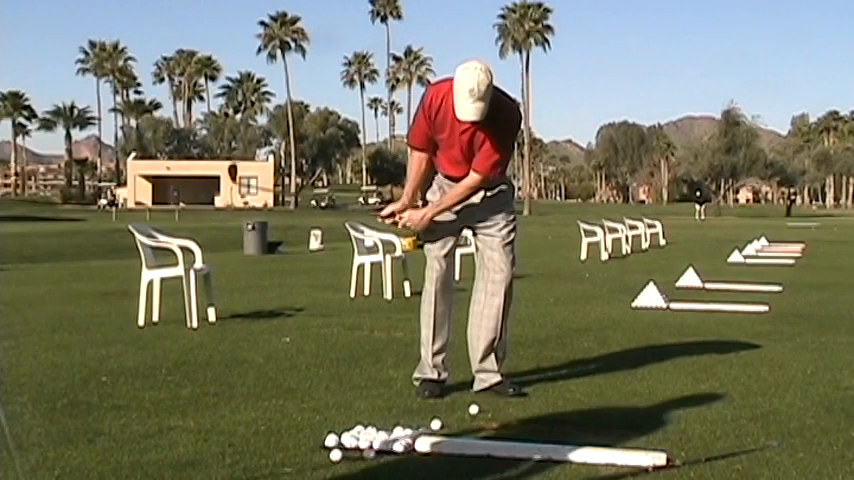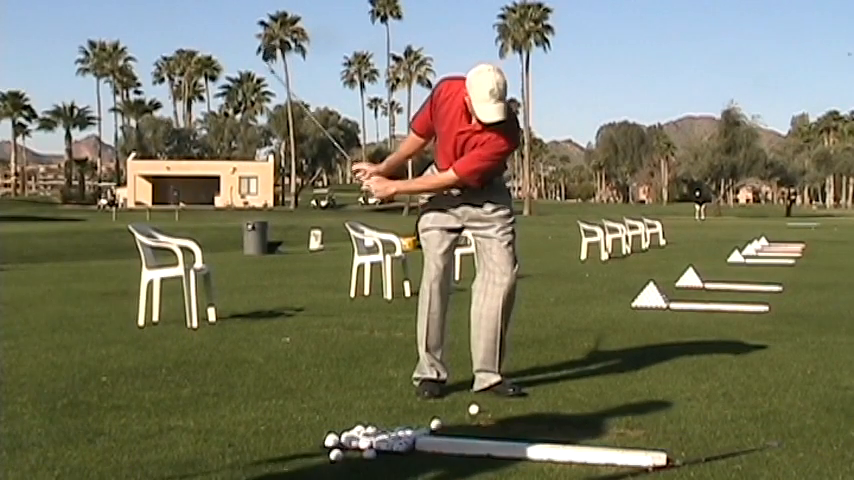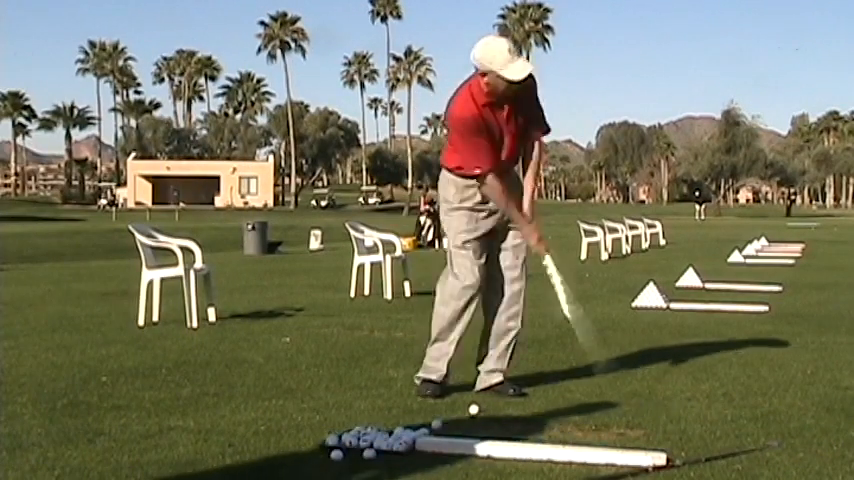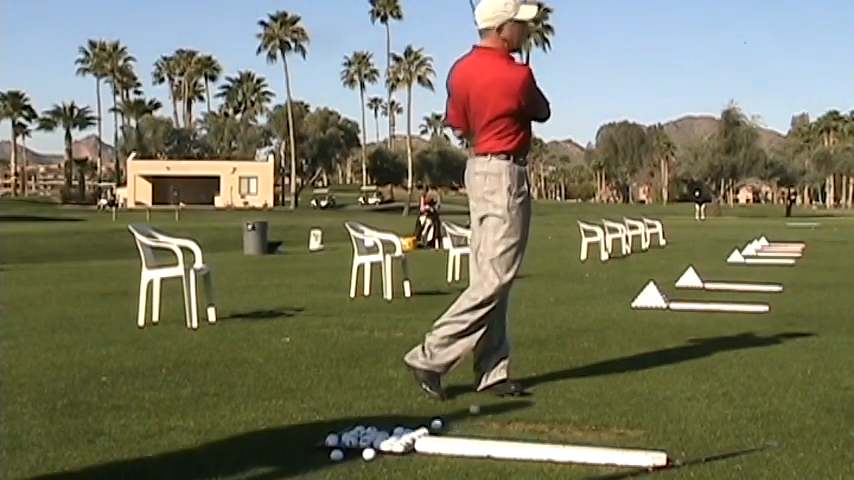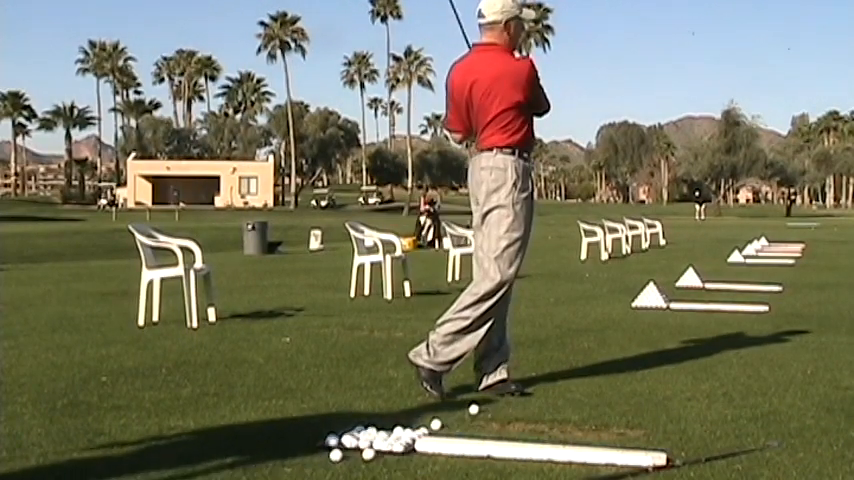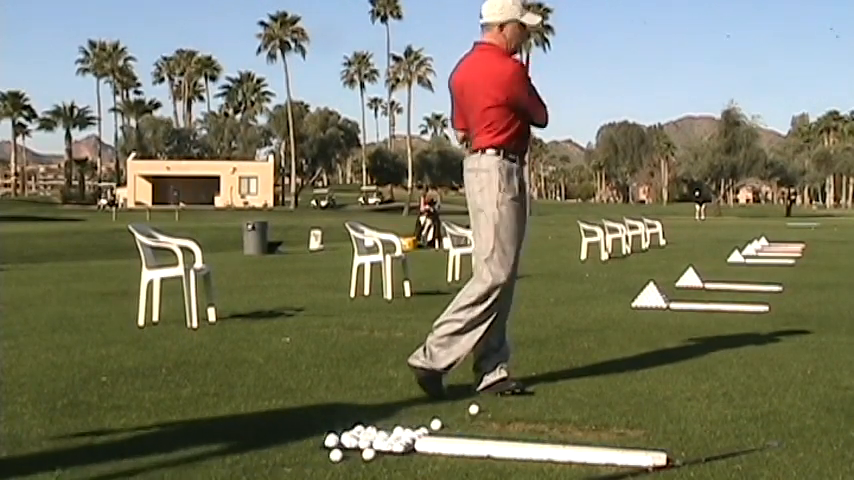
dt=0.4s
person 1, frame 1
left shoulder: (507, 115)
right shoulder: (434, 96)
left elbow: (479, 177)
right elbow: (421, 152)
left wrist: (428, 213)
right wrist: (407, 200)
left hip: (491, 194)
right hip: (443, 186)
left knee: (498, 274)
right knee: (438, 273)
left ankle: (488, 371)
right ankle: (430, 371)
person 1, frame 2
left shoulder: (505, 133)
right shoulder: (445, 91)
left elbow: (454, 178)
right elbow: (420, 134)
left wrist: (395, 188)
right wrist: (384, 168)
left hip: (486, 198)
right hip: (441, 193)
left knee: (501, 276)
right knee: (435, 274)
left ankle: (488, 372)
right ankle: (429, 370)
person 1, frame 3
left shoulder: (522, 88)
right shoulder: (465, 109)
left elbow: (533, 137)
right elbow: (486, 176)
left wrist: (529, 186)
right wrist: (525, 225)
left hip: (508, 186)
right hip: (464, 190)
left knee: (512, 278)
right knee: (466, 279)
left ankle: (492, 372)
right ankle: (433, 370)
person 1, frame 4
left shoulder: (460, 69)
right shoulder: (518, 76)
left elbow: (458, 127)
right elbow: (542, 113)
left hip: (481, 168)
right hip: (504, 174)
left knee: (489, 274)
right knee: (496, 277)
left ankle: (492, 371)
right ankle: (430, 356)
person 1, frame 5
left shoulder: (458, 72)
right shoulder: (521, 69)
left elbow: (458, 134)
right elbow: (541, 108)
left hip: (482, 166)
right hip: (508, 169)
left knee: (491, 272)
right knee: (497, 274)
left ankle: (491, 370)
right ankle: (433, 354)
person 1, frame 6
left shoulder: (463, 69)
right shoulder: (509, 69)
right elbow: (541, 118)
left hip: (480, 165)
right hip: (499, 170)
left knee: (498, 274)
right knee: (493, 275)
left ankle: (491, 369)
right ankle: (432, 357)
